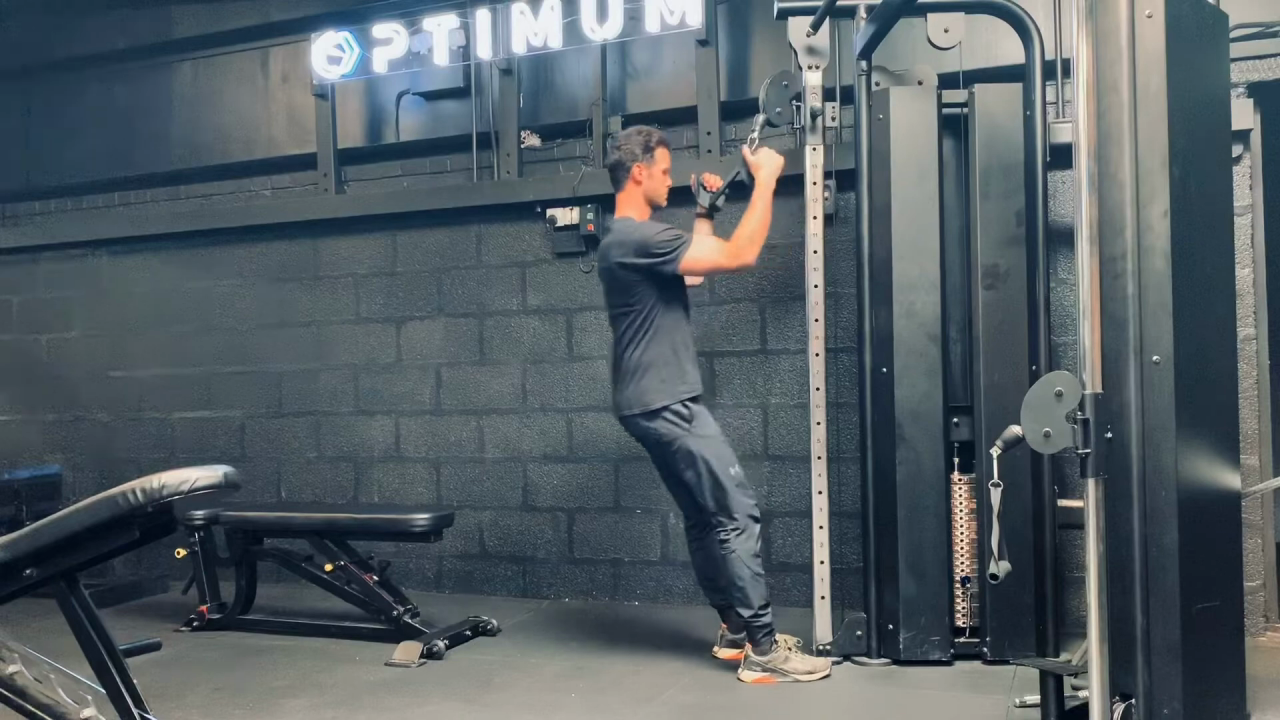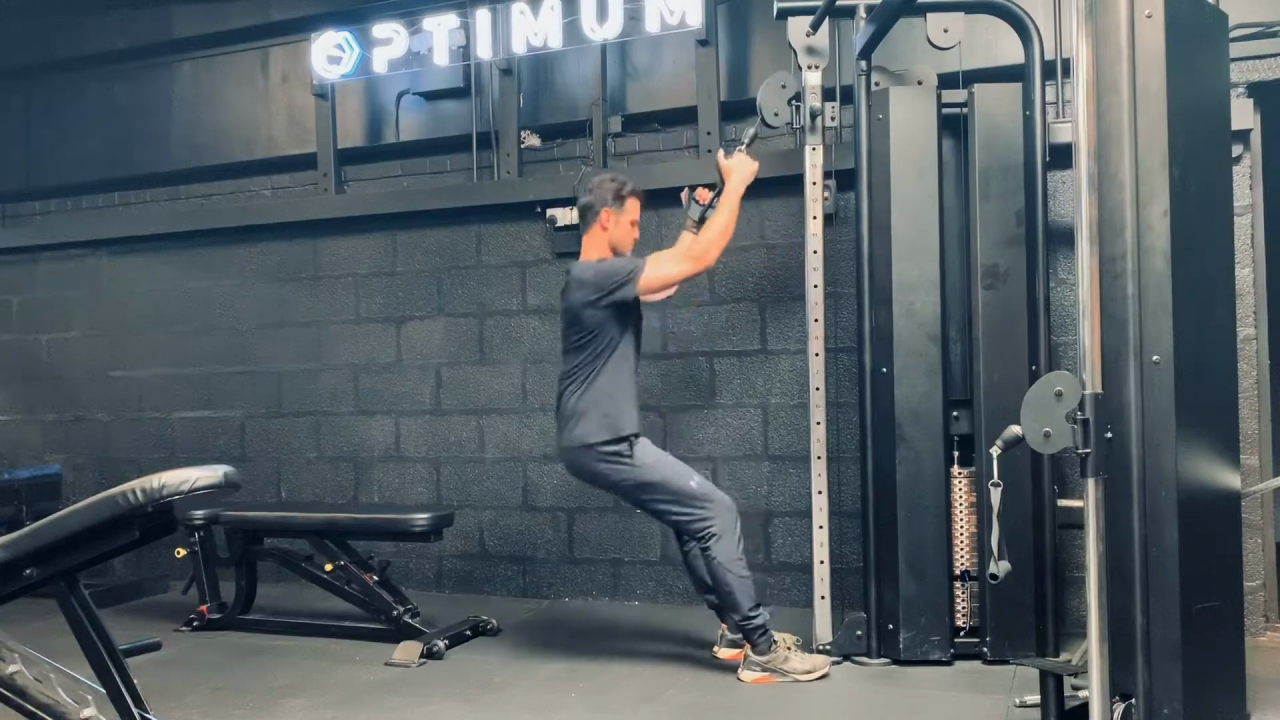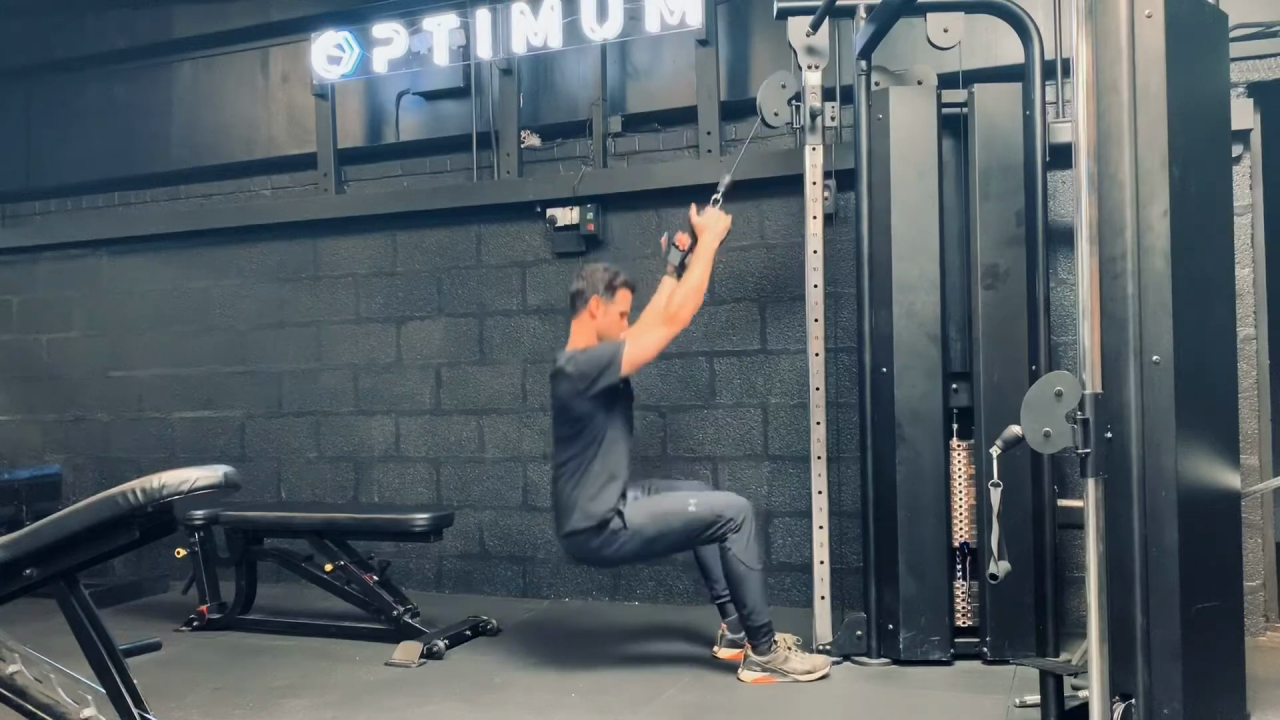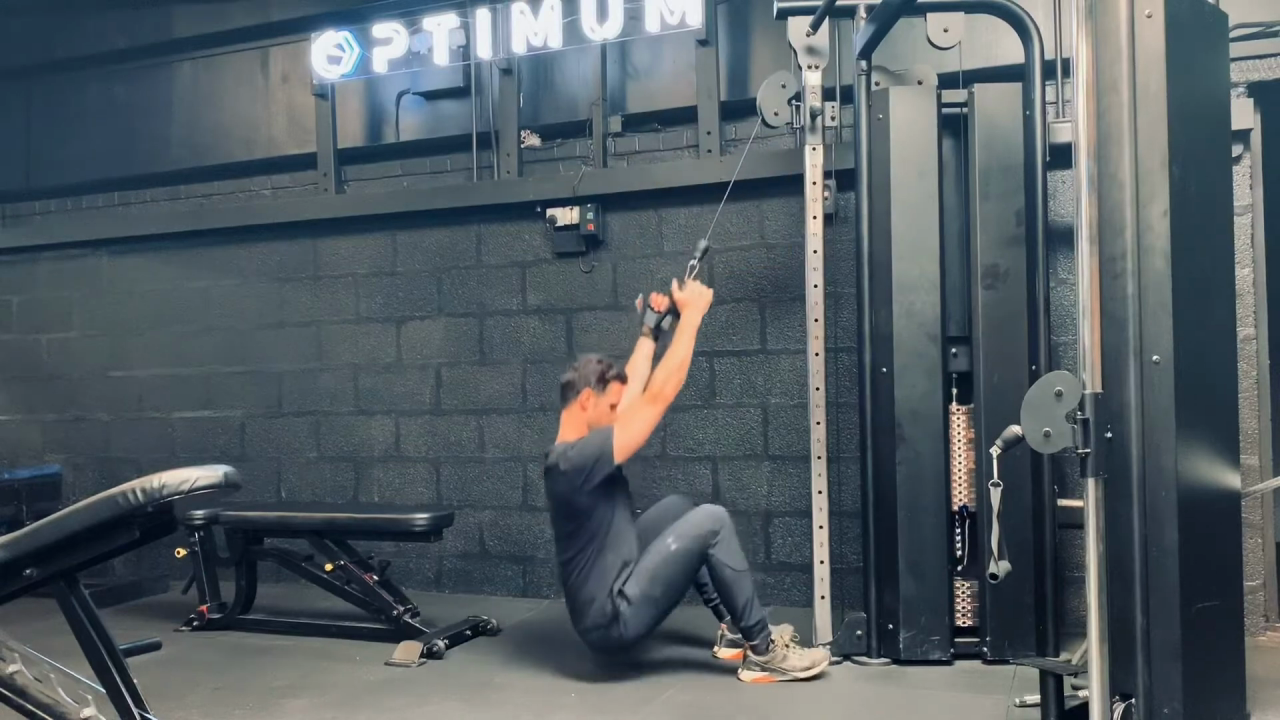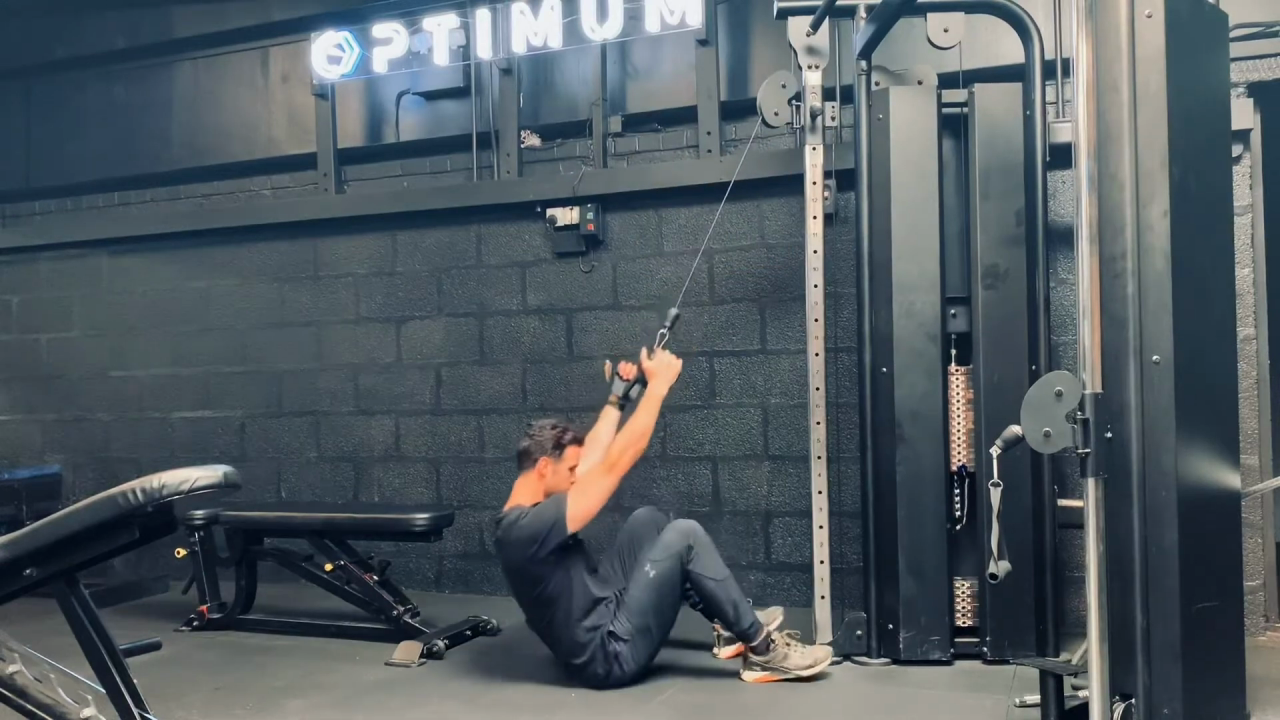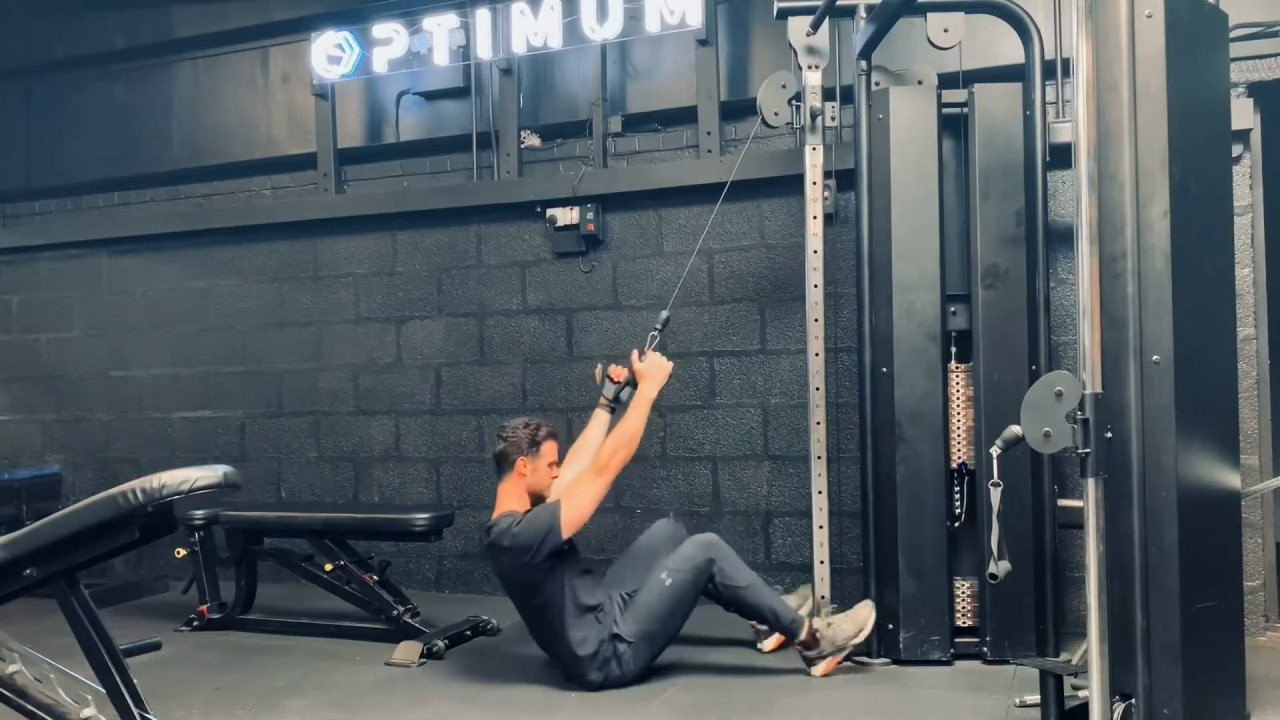
dt=0.3s
person 1, frame 1
left shoulder: (630, 240)
right shoulder: (636, 238)
left elbow: (693, 272)
right elbow: (742, 255)
left wrist: (705, 211)
right wrist: (765, 176)
left hip: (656, 402)
right hip: (662, 403)
left knee: (709, 517)
right knee: (738, 512)
left ankle: (736, 630)
right ankle: (763, 649)
person 1, frame 2
left shoulder: (600, 277)
right shoulder: (595, 276)
left elbow: (668, 278)
right elbow: (698, 260)
left wrist: (694, 219)
right wrist: (735, 183)
left hip: (603, 438)
right hip: (603, 441)
left knee: (694, 518)
right knee: (715, 514)
left ankle: (735, 630)
right ankle: (762, 650)
person 1, frame 3
left shoulder: (585, 362)
right shoulder: (582, 369)
left elbow: (649, 324)
right elbow: (671, 321)
left wrist: (675, 265)
right wrist: (708, 241)
left hip: (607, 509)
right hip: (598, 528)
left knee: (702, 500)
right knee: (734, 511)
left ankle: (736, 629)
right ankle: (765, 651)
person 1, frame 4
left shoulder: (577, 447)
right shoulder: (577, 461)
left elbow: (633, 390)
right elbow: (657, 398)
left wrist: (651, 329)
right wrist: (691, 315)
left hip: (611, 590)
right hip: (612, 616)
left knee: (679, 511)
right knee: (712, 521)
left ankle: (734, 629)
right ankle: (762, 652)
person 1, frame 5
left shoulder: (527, 514)
right shoulder: (528, 528)
left elbow: (590, 460)
right elbow: (614, 466)
left wrist: (618, 397)
right wrist: (658, 384)
right hip: (610, 653)
left knee: (649, 521)
right knee: (685, 534)
left ankle: (731, 626)
right ankle: (764, 649)
person 1, frame 6
left shoulder: (516, 518)
right shoulder: (520, 536)
left elbow: (579, 466)
right elbow: (605, 469)
left wrist: (608, 400)
right wrist: (648, 388)
right hip: (611, 655)
left knee: (667, 531)
right knee: (705, 548)
left ankle: (768, 616)
right ankle: (811, 639)
